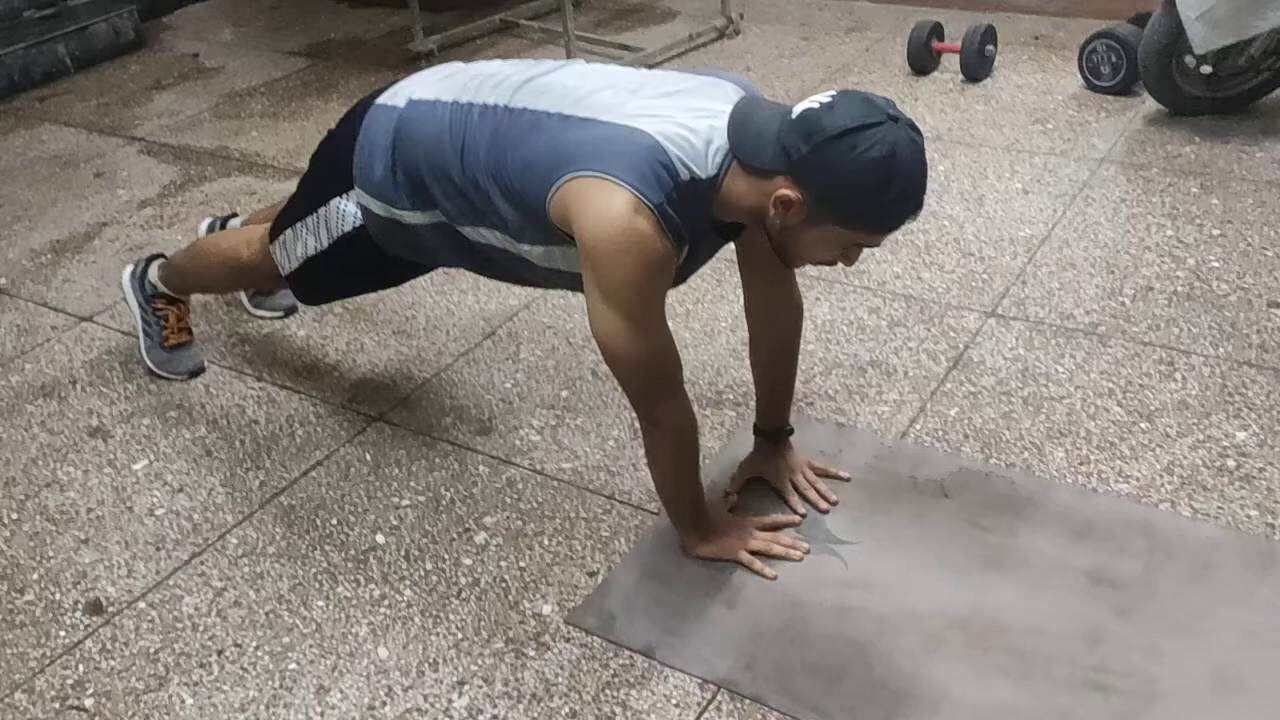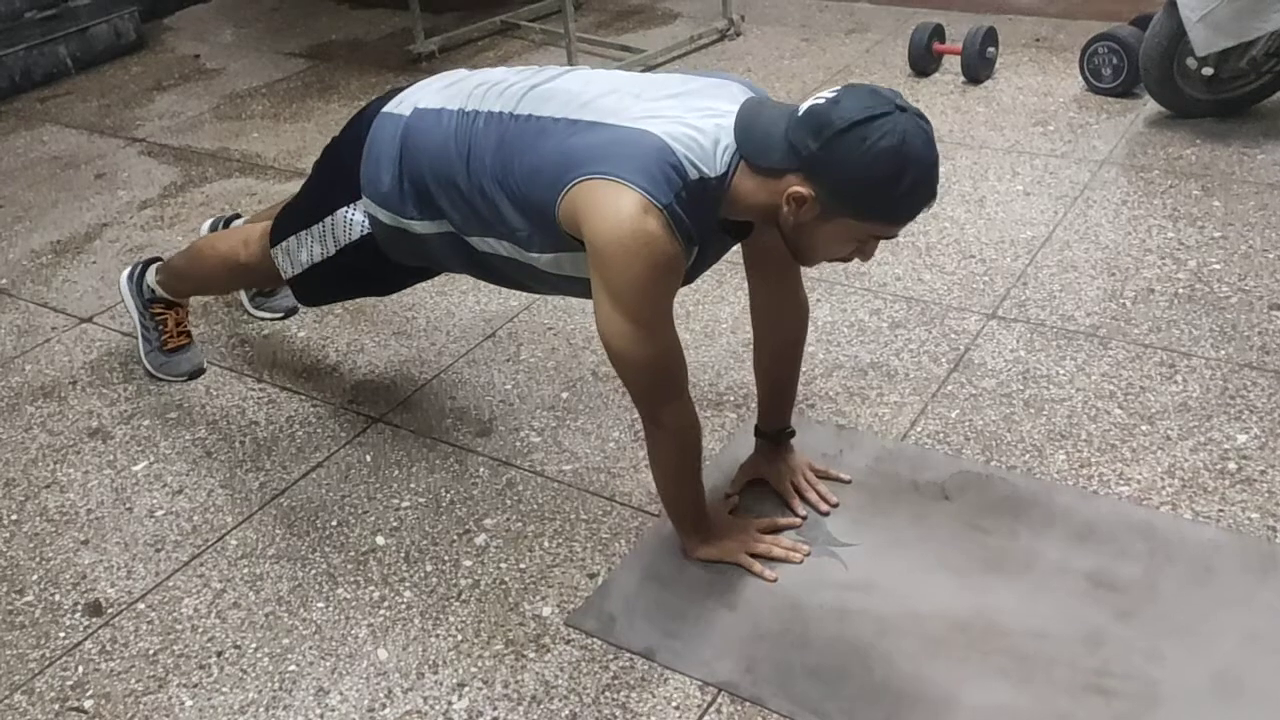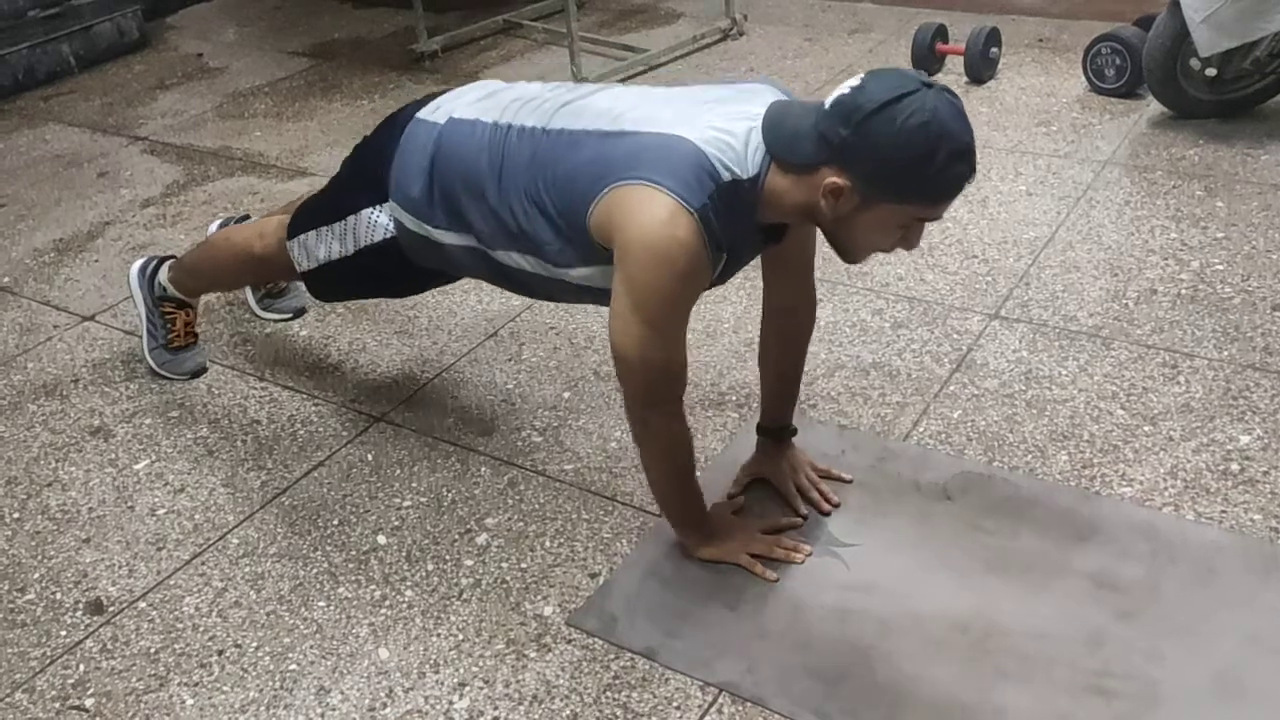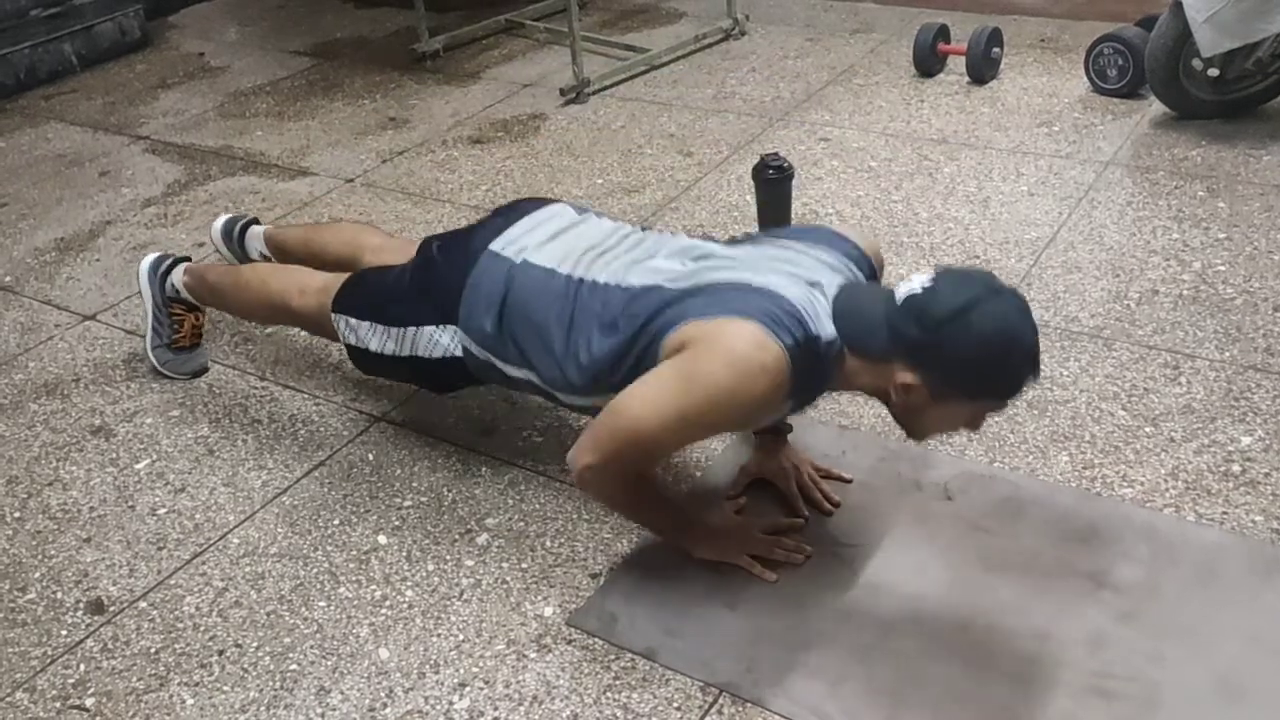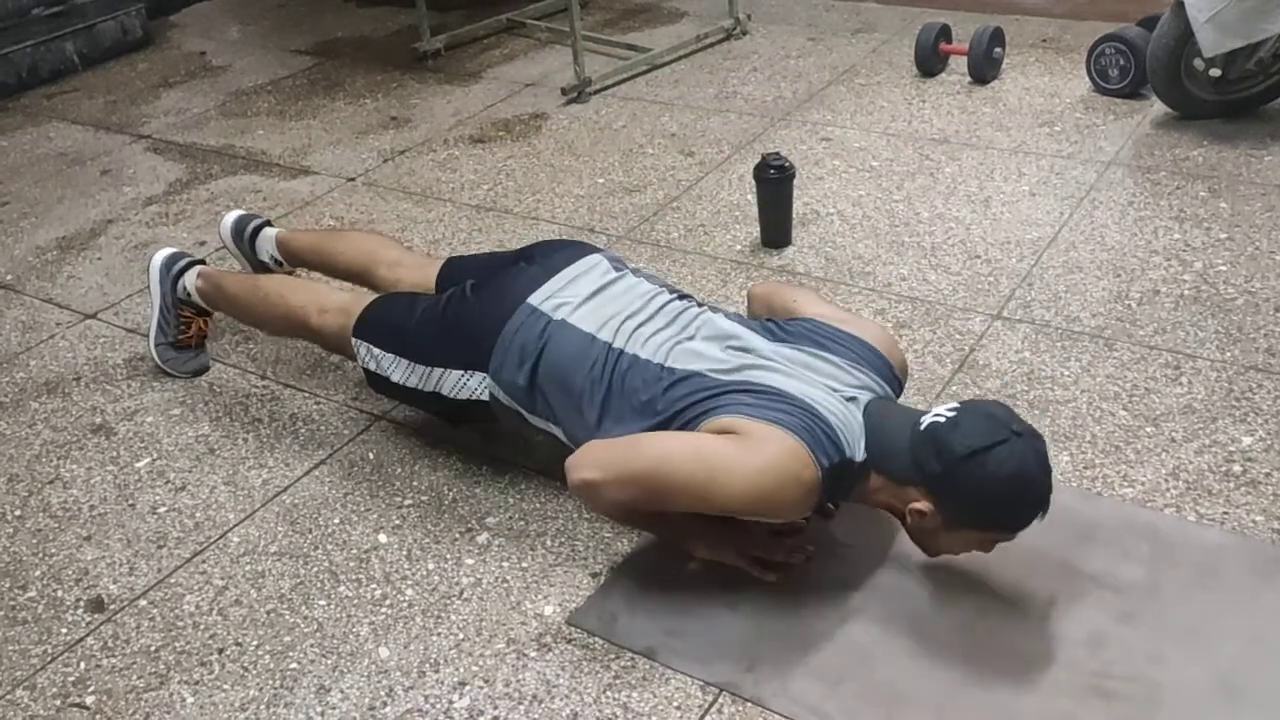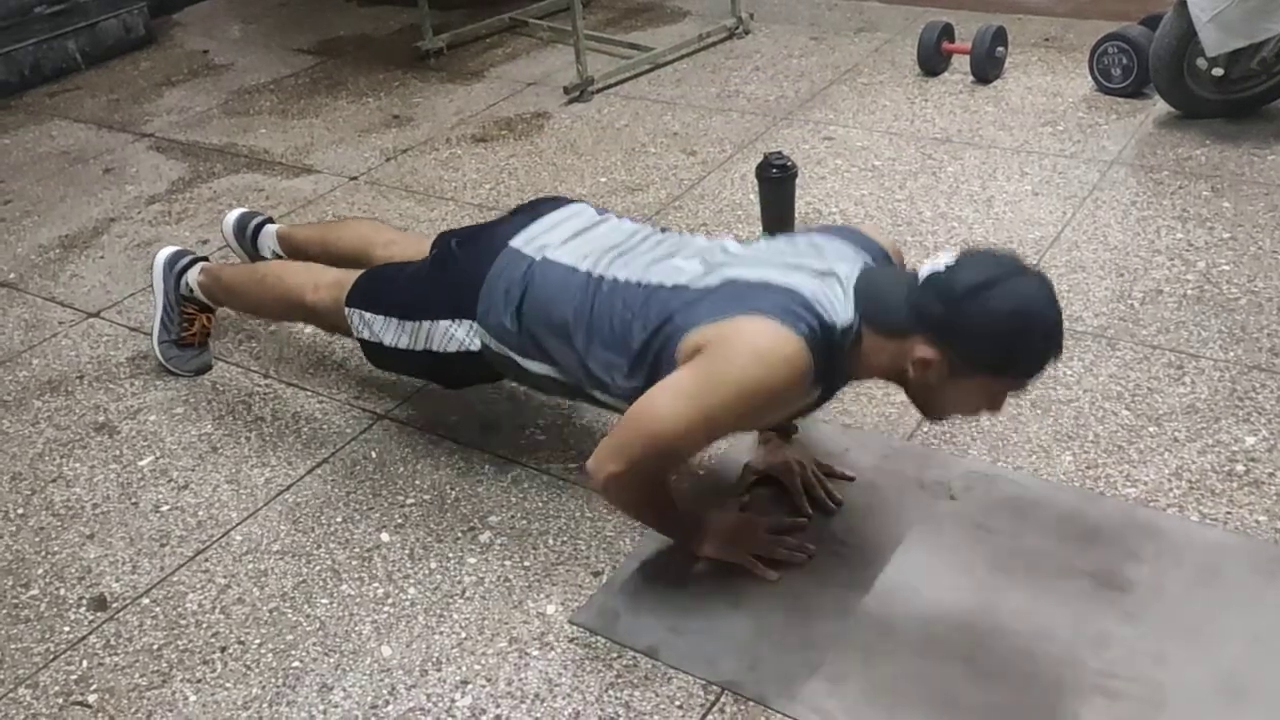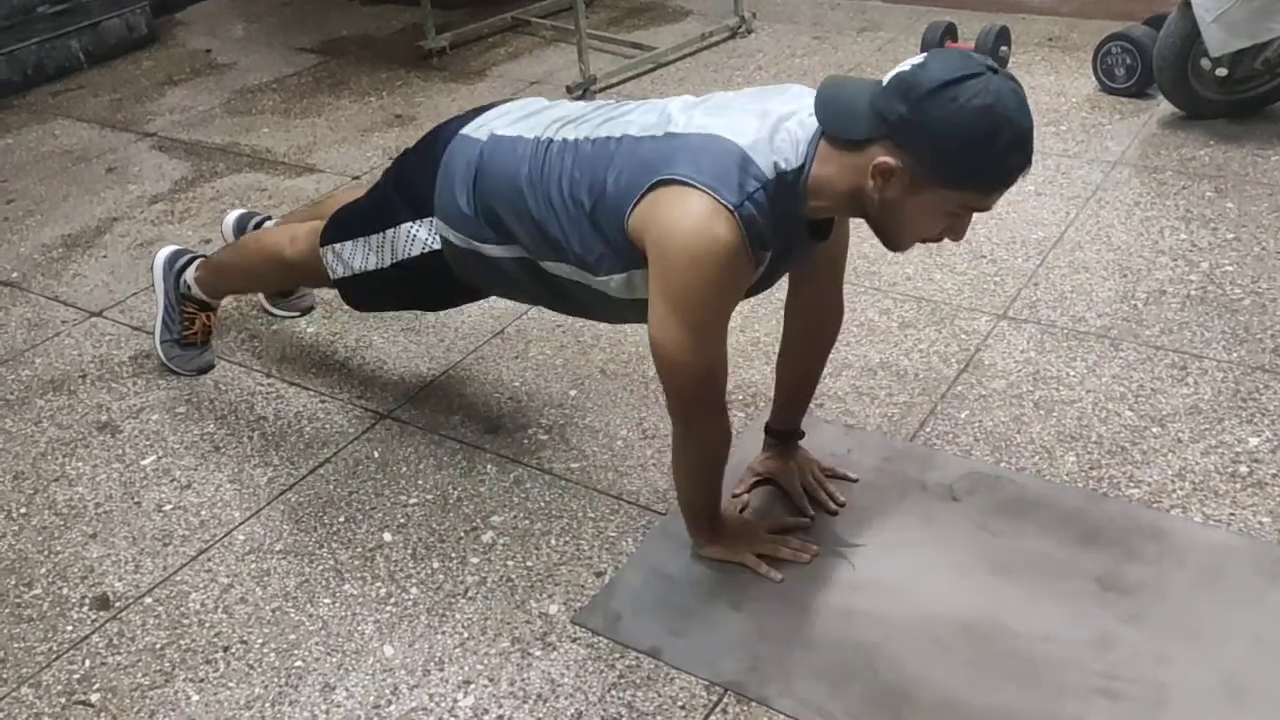
dt=0.4s
person 1, frame 1
left shoulder: (767, 138)
right shoulder: (626, 217)
left elbow: (774, 297)
right elbow: (659, 406)
left wrist: (774, 441)
right wrist: (699, 529)
left hip: (461, 120)
right hip: (396, 158)
left knee: (301, 235)
right knee: (277, 257)
left ankle: (236, 226)
right ankle: (158, 282)
person 1, frame 2
left shoulder: (774, 139)
right shoulder: (637, 219)
left elbow: (781, 300)
right elbow: (664, 405)
left wrist: (773, 442)
right wrist: (699, 530)
left hip: (470, 124)
right hip: (401, 167)
left knee: (302, 238)
right knee: (275, 258)
left ankle: (234, 228)
right ankle: (157, 285)
person 1, frame 3
left shoulder: (800, 135)
right shoulder: (667, 227)
left elbow: (791, 288)
right elbow: (655, 411)
left wrist: (775, 438)
right wrist: (701, 530)
left hip: (496, 127)
right hip: (427, 175)
left knee: (329, 225)
right knee: (291, 247)
left ankle: (244, 228)
right ankle: (167, 282)
person 1, frame 4
left shoulder: (858, 262)
right shoulder: (756, 364)
right elbow: (595, 460)
left wrist: (770, 442)
right wrist: (698, 532)
left hip: (558, 239)
right hip: (493, 308)
left knee: (391, 258)
right knee: (327, 303)
left ankle: (255, 234)
right ankle: (182, 281)
person 1, frame 5
left shoulder: (876, 358)
right shoulder: (783, 475)
left elbow: (768, 293)
right elbow: (591, 470)
right wrist: (705, 536)
left hip: (583, 281)
right hip: (516, 347)
left knee: (411, 276)
right knee: (343, 322)
left ankle: (265, 237)
right ankle: (192, 282)
person 1, frame 6
left shoulder: (876, 268)
right shoulder: (773, 353)
right elbow: (612, 467)
left wrist: (778, 438)
right wrist: (700, 535)
left hip: (571, 237)
right hip: (503, 301)
left knee: (404, 252)
right knee: (340, 301)
left ankle: (267, 234)
right ankle: (195, 281)
person 1, frame 7
left shoulder: (839, 134)
right shoulder: (708, 224)
left elbow: (817, 301)
right elbow: (696, 410)
left wrist: (785, 444)
right wrist: (711, 532)
left hip: (533, 149)
right hip: (465, 195)
left knee: (358, 222)
right knee: (321, 253)
left ankle: (260, 222)
right ankle: (193, 280)
